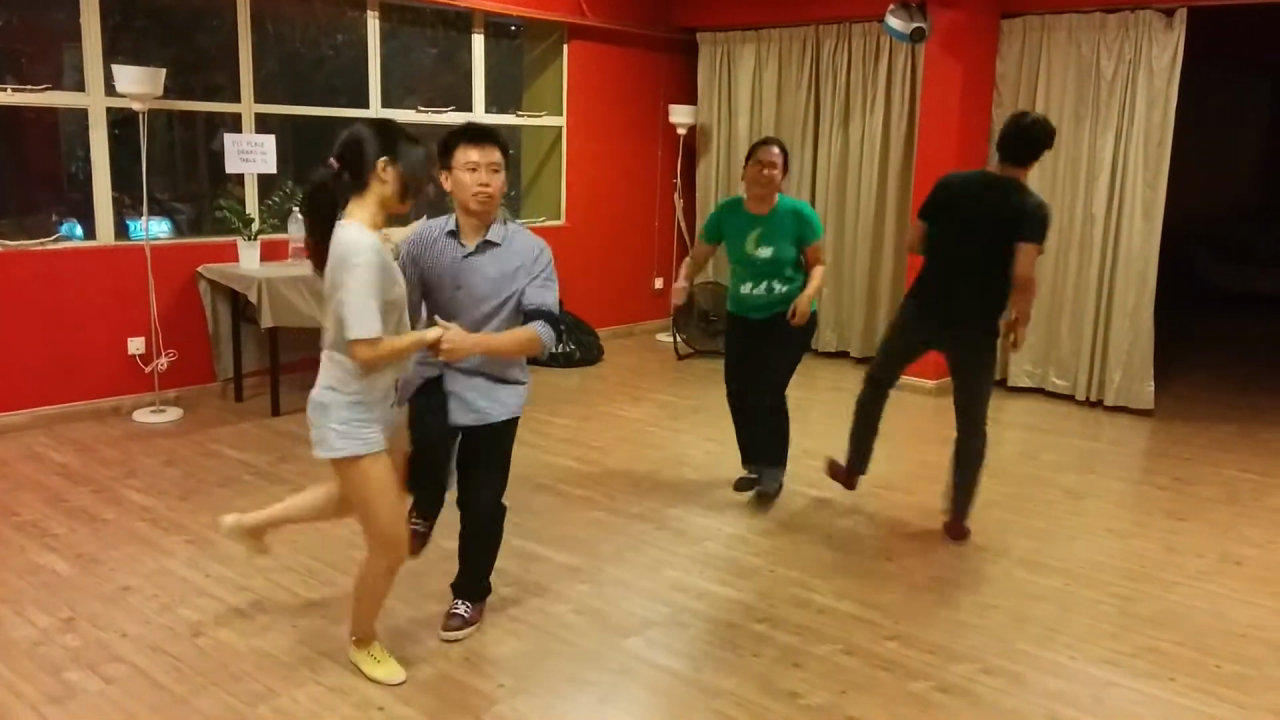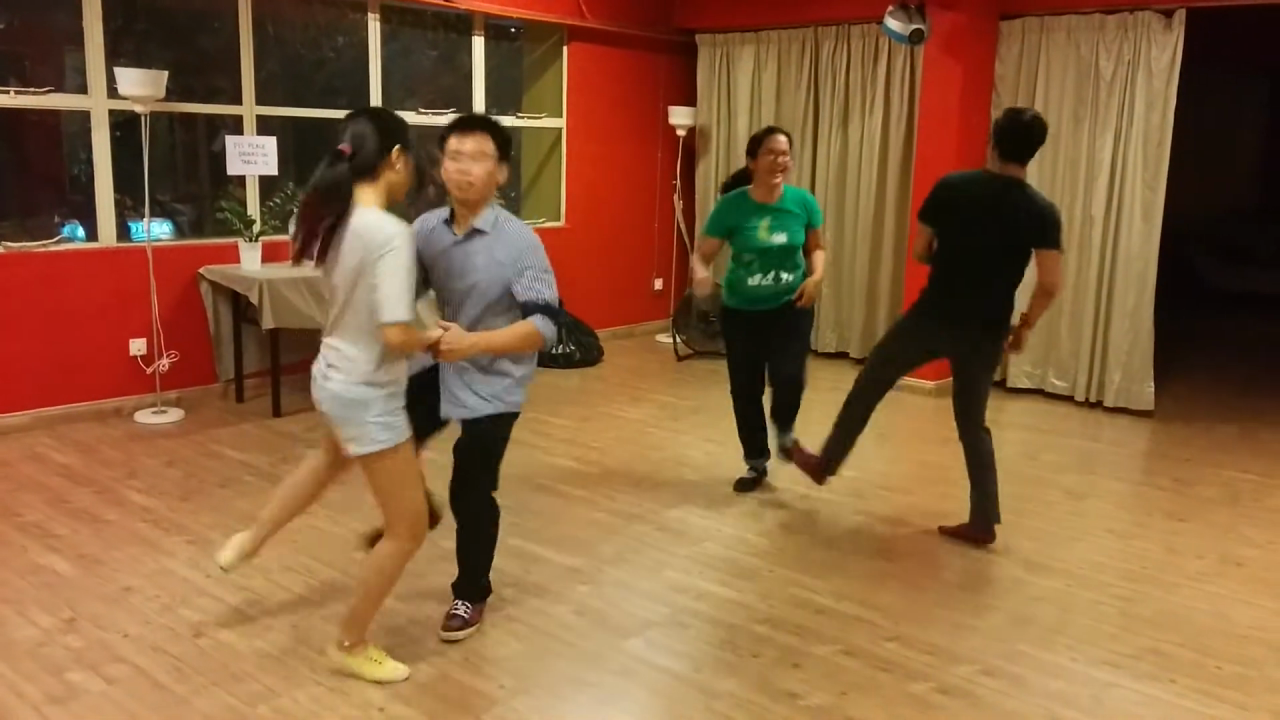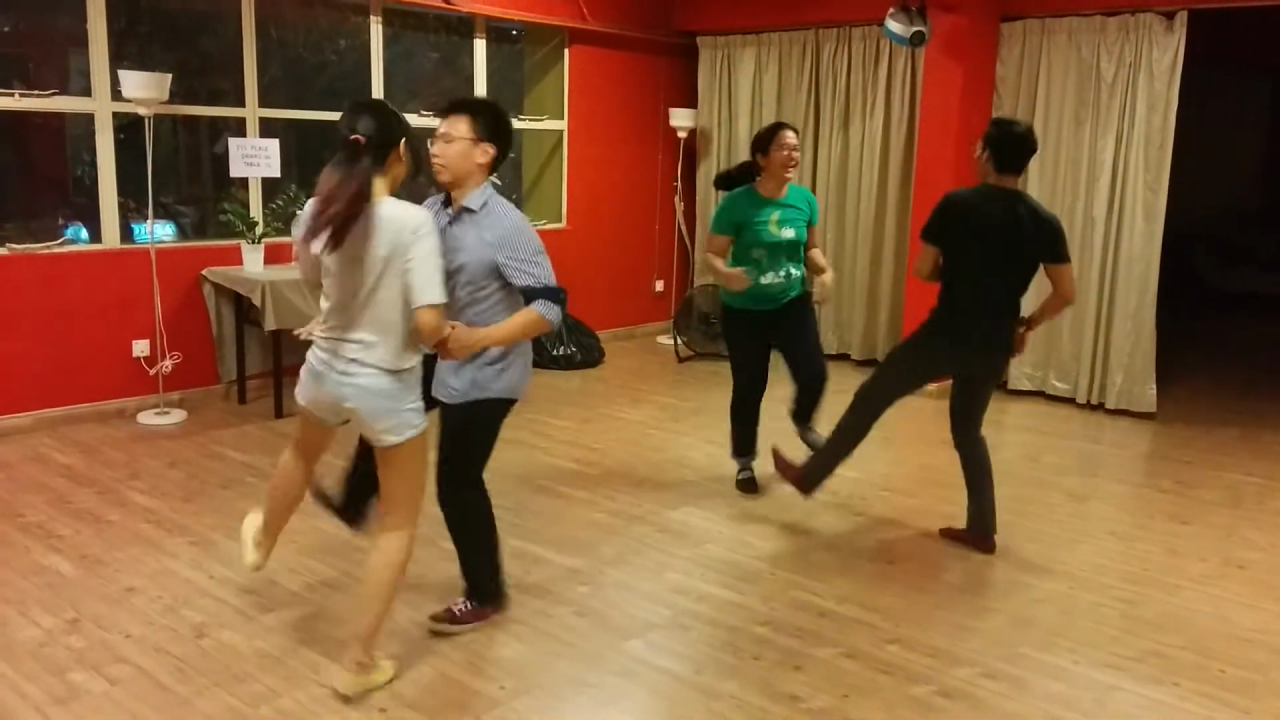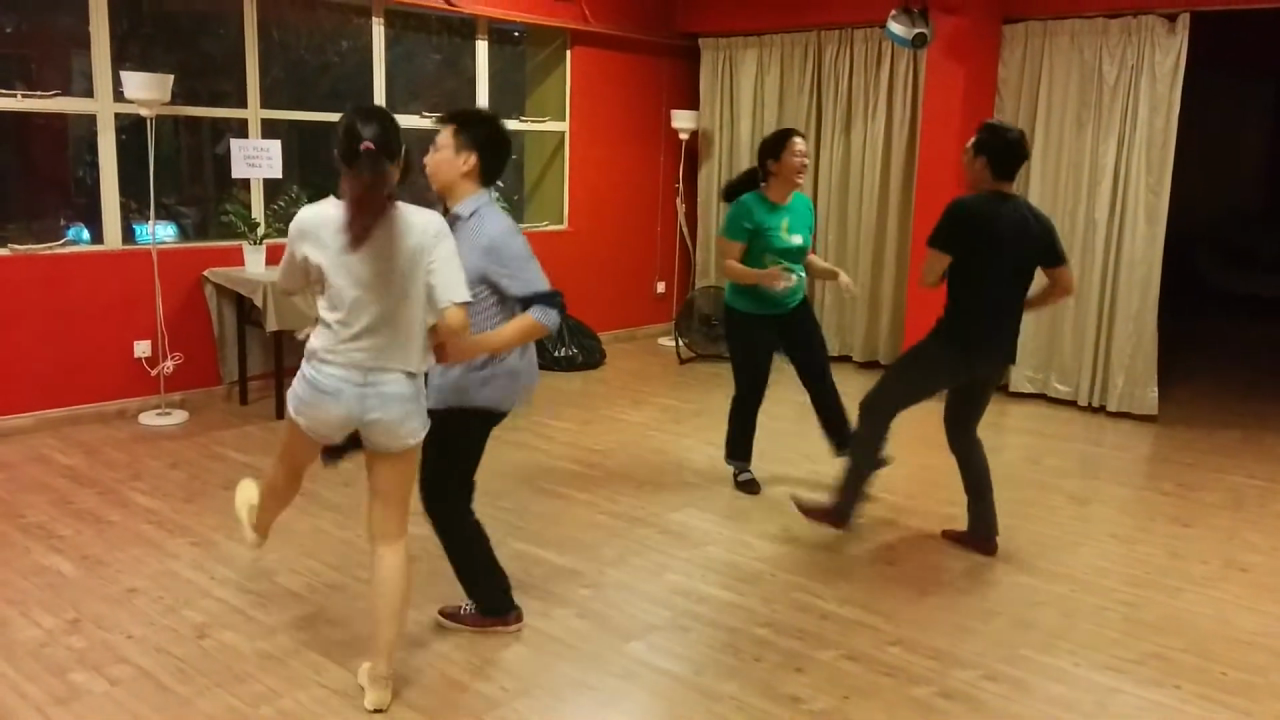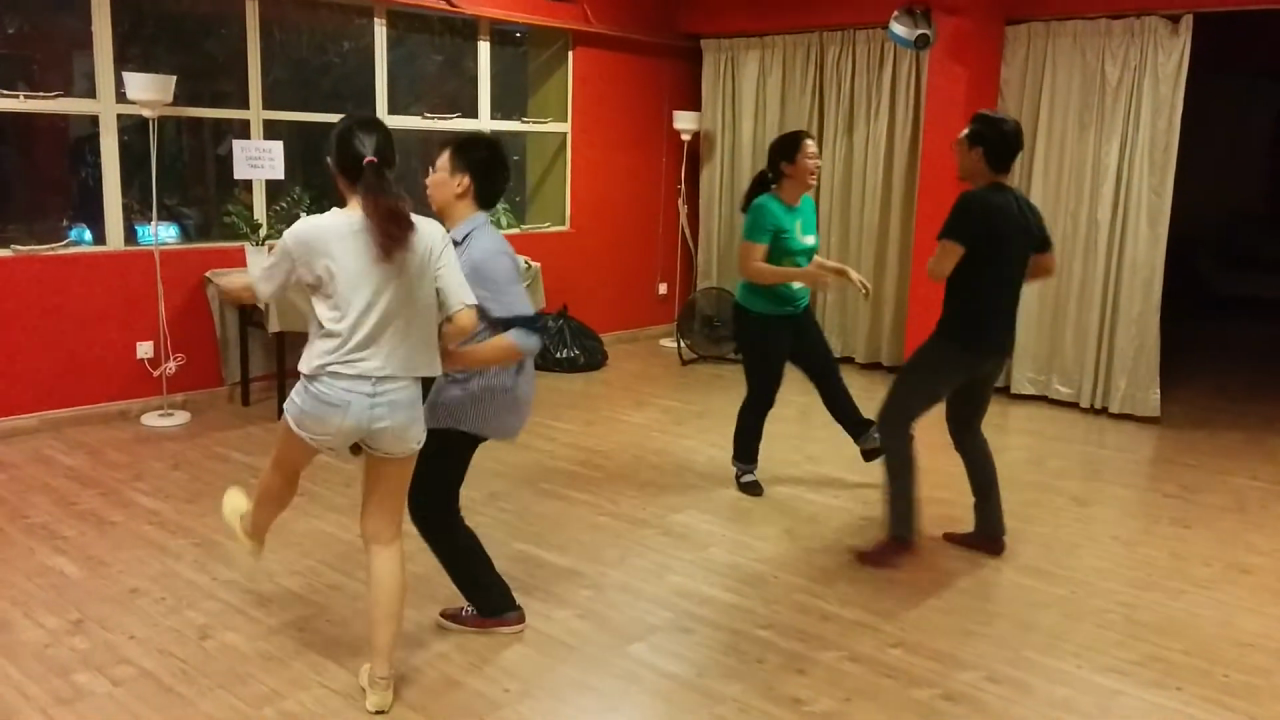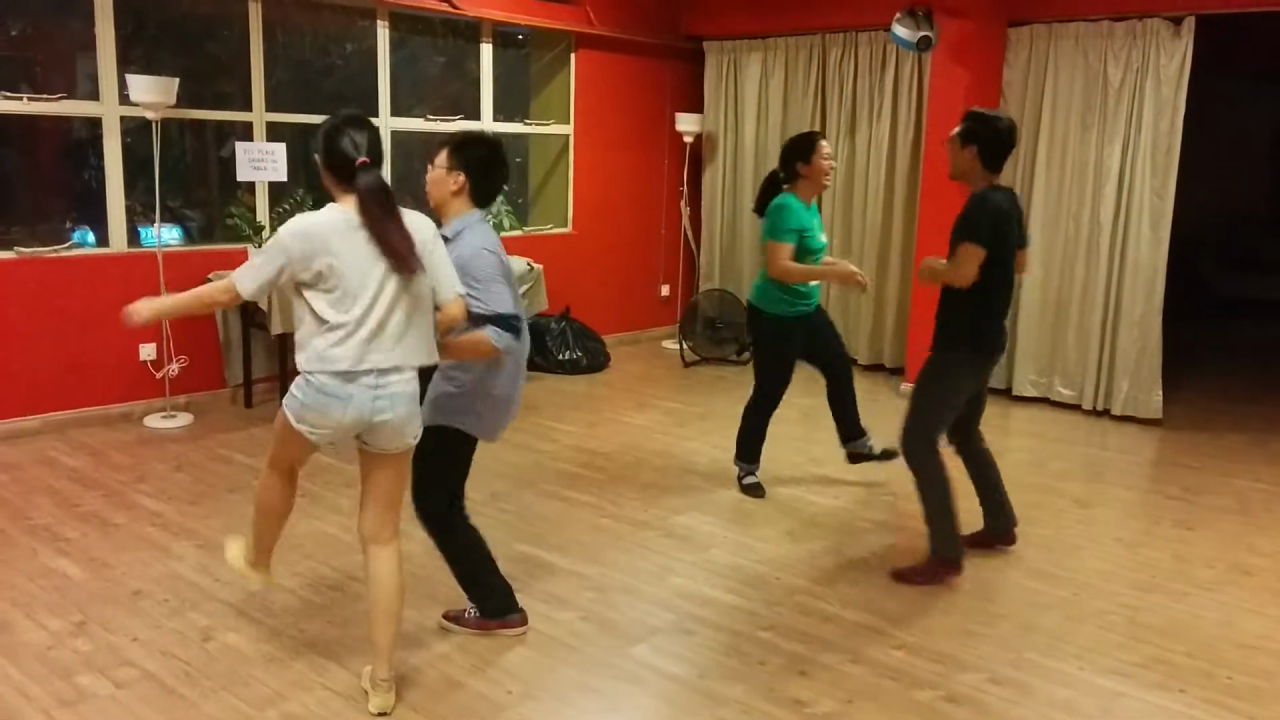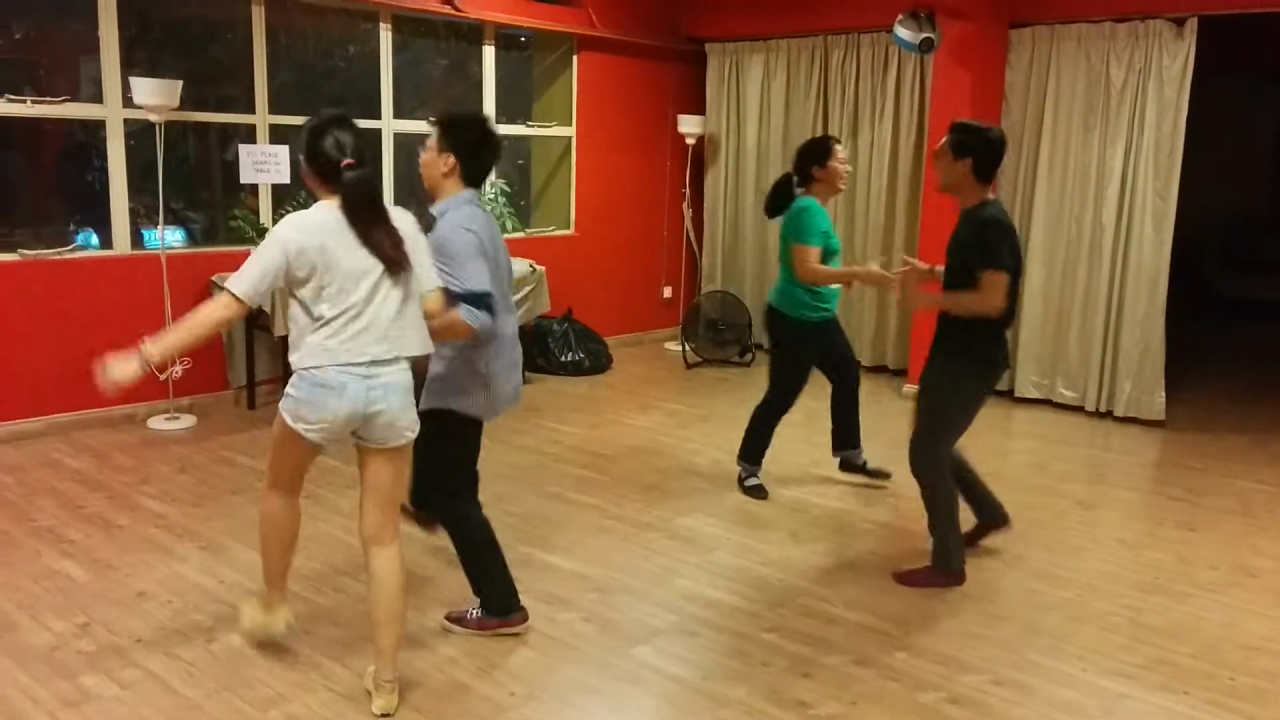
dt=0.1s
person 1, frame 1
left shoulder: (349, 233)
right shoulder: (362, 246)
right elbow: (366, 352)
right wrist: (426, 337)
left hip: (369, 402)
right hip: (351, 410)
left knee: (382, 506)
right knee: (391, 541)
left ankle: (253, 522)
right ankle: (363, 642)
person 1, frame 2
left shoulder: (320, 220)
right shoulder: (390, 234)
right elbow: (396, 339)
right wrist: (433, 336)
left hip: (332, 377)
right hip: (368, 393)
left knee: (330, 462)
right knee: (411, 525)
left ankle: (247, 543)
right ankle: (351, 641)
person 1, frame 3
left shoulder: (319, 212)
right shoulder: (413, 222)
right elbow: (428, 323)
right wrist: (445, 332)
left hip: (324, 368)
right hip: (385, 385)
left knee: (303, 451)
right knee: (398, 526)
left ankle: (264, 535)
right ankle: (360, 661)
person 1, frame 4
left shoulder: (312, 221)
right shoulder: (428, 226)
left elbow: (286, 284)
right elbow: (455, 320)
right wrist: (419, 339)
left hip: (324, 382)
right hip: (397, 394)
left knee: (291, 462)
right knee: (390, 535)
left ankle: (259, 521)
right ankle: (379, 677)
person 1, frame 5
left shoulder: (310, 233)
right shoulder: (429, 236)
left elbow: (258, 290)
right elbow: (464, 322)
left wrist: (229, 285)
left hip: (326, 394)
right hip: (397, 401)
left knee: (283, 469)
right knee: (383, 538)
left ankle: (254, 526)
right ankle: (379, 678)
person 1, frame 6
left shoulder: (308, 230)
right shoulder: (419, 229)
left elbow: (234, 292)
right elbow: (455, 315)
left wrist: (161, 307)
left hip: (327, 391)
right hip: (398, 394)
left knee: (280, 469)
right knee: (381, 537)
left ankle: (256, 558)
person 1, frame 7
left shoulder: (298, 230)
right shoulder: (402, 224)
left elbow: (230, 304)
right elbow: (433, 307)
left wrist: (145, 357)
left hip: (324, 386)
right hip: (392, 389)
left knee: (281, 485)
right knee: (381, 536)
left ankle: (272, 606)
person 2, frame 1
left shoulder: (530, 251)
right shoulder: (422, 241)
left elbow: (542, 333)
right elbow: (405, 314)
left wrist: (474, 343)
left hip: (496, 388)
right hip: (436, 376)
left knee: (483, 501)
right knee: (429, 459)
left ankle: (470, 595)
right ankle: (422, 508)
person 2, frame 2
left shoulder: (518, 244)
right shoulder: (426, 230)
left elbow: (544, 325)
left wrist: (475, 343)
left hip: (492, 384)
right hip: (441, 367)
left knee: (471, 492)
left ankle: (471, 596)
person 2, frame 3
left shoulder: (508, 225)
right shoulder: (430, 213)
left elbow: (549, 308)
left wrist: (479, 340)
left hip: (488, 372)
right hip: (444, 357)
left knee: (457, 480)
left ankle: (485, 595)
right ankle: (353, 503)
person 2, frame 4
left shoulder: (493, 233)
right shoulder: (444, 222)
left elbow: (547, 313)
left wrist: (475, 349)
left hip: (482, 383)
right hip: (458, 373)
left knee: (444, 493)
left ankle: (496, 607)
right ankle: (341, 446)
person 2, frame 5
left shoulder: (484, 253)
right shoulder: (456, 243)
left elbow: (523, 337)
left wrist: (453, 358)
left hip: (478, 397)
right hip: (460, 386)
left knee: (430, 504)
left ankle: (497, 608)
person 2, frame 6
left shoulder: (471, 250)
right shoulder: (466, 239)
left elbow: (502, 336)
left hip: (471, 395)
right hip: (475, 388)
left knee: (439, 503)
left ankle: (500, 611)
person 2, frame 7
left shoulder: (455, 229)
right shoulder: (473, 216)
left elbow: (476, 317)
left hip: (469, 374)
right hip: (485, 368)
left knee: (451, 490)
left ankle: (502, 608)
right ankle: (426, 506)
person 3, frame 1
left shoulder: (949, 185)
right shoulder: (1031, 210)
left elbow: (915, 243)
right elbow: (1023, 276)
right wrist: (1019, 319)
left hip: (920, 310)
right hip: (972, 325)
left knee: (877, 380)
right knee: (972, 422)
left ankle: (852, 468)
right ankle: (957, 518)
person 3, frame 2
left shoulder: (951, 188)
right shoulder: (1041, 210)
left elbow: (921, 251)
right elbow: (1051, 281)
right wrist: (1024, 324)
left hip: (933, 317)
right hip: (987, 331)
left knee: (871, 382)
right knee: (973, 421)
left ankle: (826, 462)
right ankle: (983, 522)
person 3, frame 3
left shoulder: (957, 205)
right shoulder: (1045, 222)
left elbow: (924, 270)
right elbow: (1066, 292)
right wrist: (1028, 325)
left hip: (943, 336)
right hip: (994, 348)
left knee: (870, 398)
right knee: (968, 431)
left ankle: (810, 475)
right ankle: (981, 530)
person 3, frame 4
left shoulder: (964, 211)
right shoulder: (1038, 223)
left elbow: (931, 275)
right elbow: (1064, 286)
left hip: (955, 344)
right hip: (997, 353)
left knee: (875, 409)
right knee: (962, 431)
left ankle: (842, 508)
right ankle: (983, 532)
person 3, frame 5
left shoulder: (974, 202)
right shoulder: (1025, 210)
left elbow: (938, 270)
right elbow: (1045, 265)
left wrist: (937, 259)
left hip: (960, 339)
right hip: (998, 344)
left knee: (894, 420)
right knee: (965, 428)
left ankle: (900, 534)
right ankle: (990, 531)
person 3, frame 6
left shoulder: (985, 205)
right shoulder: (1004, 203)
left elbow: (962, 275)
right elbow: (1018, 264)
left wrist: (932, 267)
right wrist: (945, 265)
left hip: (966, 343)
right hip: (963, 338)
left knee: (917, 438)
right knee: (962, 431)
left ankle: (944, 554)
right ankle: (1001, 526)
person 3, frame 7
left shoulder: (987, 224)
right shoulder: (980, 217)
left elbow: (993, 302)
left wrist: (930, 297)
right wrist: (933, 273)
left hip: (972, 360)
right hip: (955, 353)
left knee: (927, 454)
right knee: (937, 446)
left ankle: (948, 564)
right ankle: (990, 514)
person 4, frame 1
left shoulder: (799, 214)
right shoulder: (726, 213)
left elbow: (817, 263)
right elbow: (697, 257)
left wrist: (807, 296)
right wrist: (683, 279)
left hip: (787, 319)
right hip: (742, 319)
left knee: (769, 392)
right knee: (740, 395)
left ankle: (772, 475)
right ankle: (755, 467)
person 4, frame 2
left shoulder: (803, 203)
right shoulder: (731, 206)
left elbow: (817, 249)
right elbow: (701, 254)
left wrist: (814, 276)
right wrist: (699, 275)
left hip: (789, 307)
right hip: (742, 311)
left knee: (788, 378)
right knee: (745, 388)
left ankle: (783, 433)
right ankle: (755, 462)
person 4, frame 3
left shoulder: (804, 200)
right shoulder: (737, 201)
left elbow: (812, 248)
right elbow: (712, 254)
left wrist: (824, 270)
right wrist: (725, 274)
left hip: (793, 304)
right hip: (744, 310)
left knee: (813, 374)
right knee: (748, 387)
left ankle: (804, 423)
right ankle: (744, 461)
person 4, frame 4
left shoulder: (804, 205)
right shoulder: (746, 207)
right elbow: (726, 265)
left wrist: (831, 272)
right wrist: (765, 277)
left hip: (794, 310)
right hip: (749, 315)
left knee: (819, 376)
right knee: (750, 391)
left ankle: (846, 443)
right ankle: (740, 465)
person 4, frame 5
left shoulder: (808, 205)
right shoulder: (764, 209)
right elbow: (750, 268)
left wrist: (842, 269)
right wrist: (799, 274)
left hip: (798, 311)
right hip: (759, 316)
left knee: (828, 375)
right knee: (763, 393)
left ankle: (867, 438)
right ankle: (744, 466)
person 4, frame 6
left shoulder: (810, 204)
right shoulder: (784, 208)
right elbow: (777, 268)
left wrist: (839, 268)
right wrist: (835, 272)
left hip: (805, 313)
right hip: (774, 316)
left knee: (840, 369)
right knee: (769, 392)
left ankle: (858, 445)
right ankle: (746, 466)
person 4, frame 7
left shoulder: (812, 207)
right shoulder: (806, 211)
right elbow: (807, 272)
left wrist: (852, 273)
right wrist: (861, 274)
left hip: (819, 317)
right hip: (794, 319)
left knee: (847, 376)
right knee: (782, 396)
left ankle: (851, 457)
right ankle: (748, 467)
